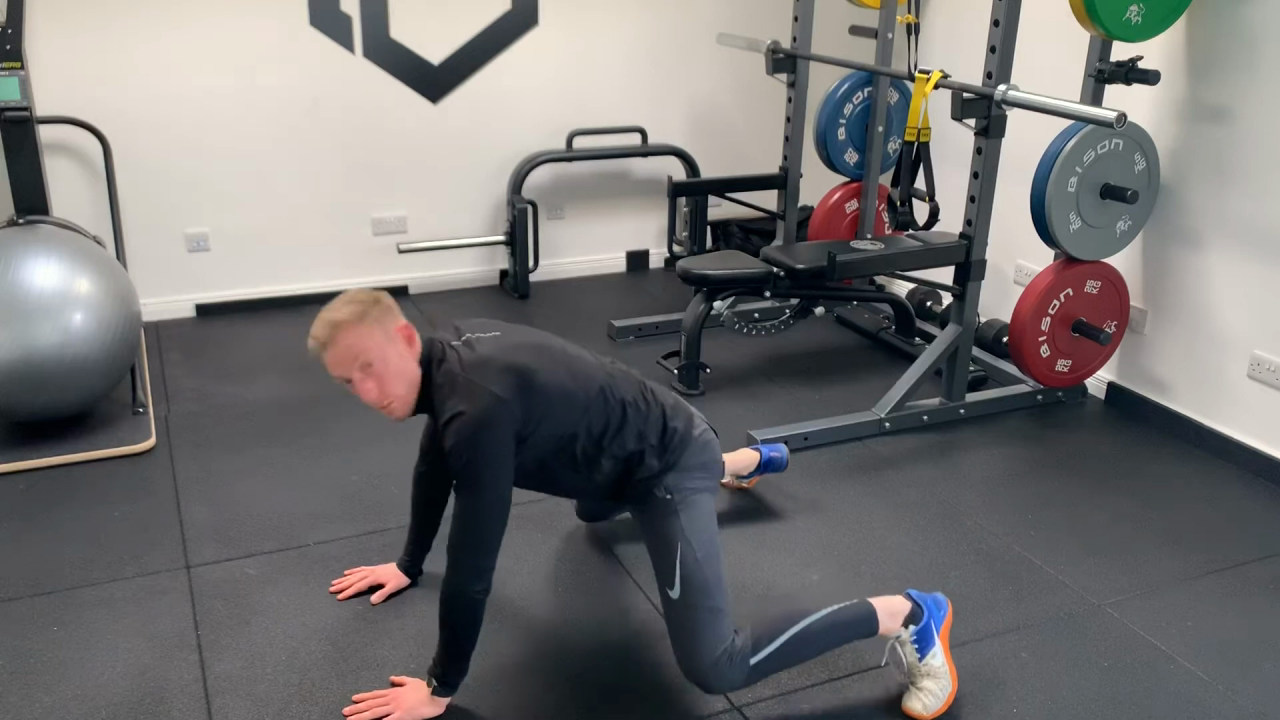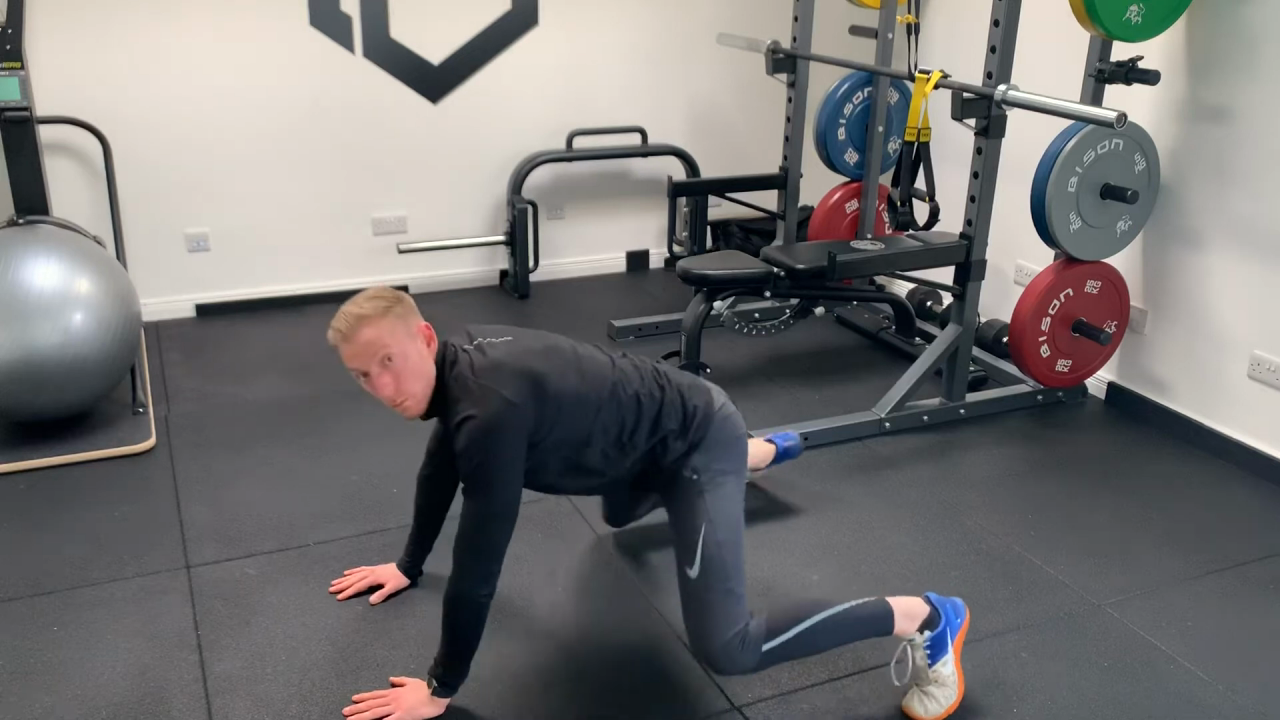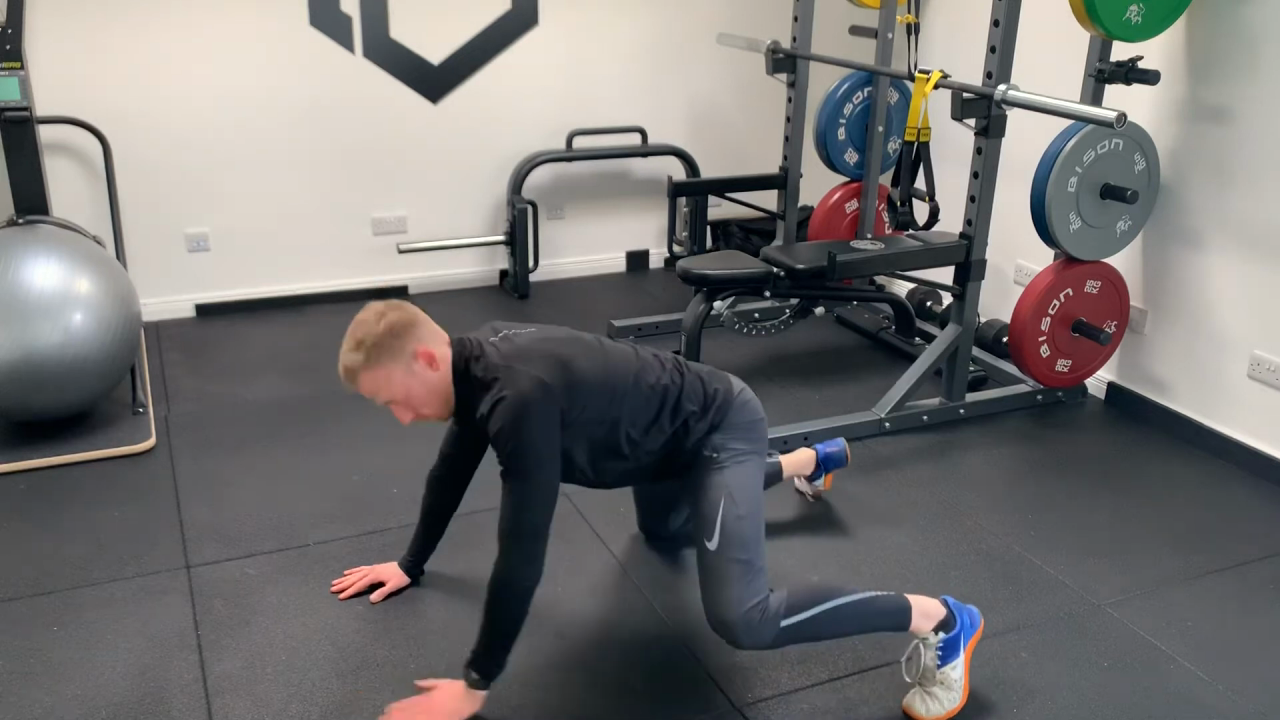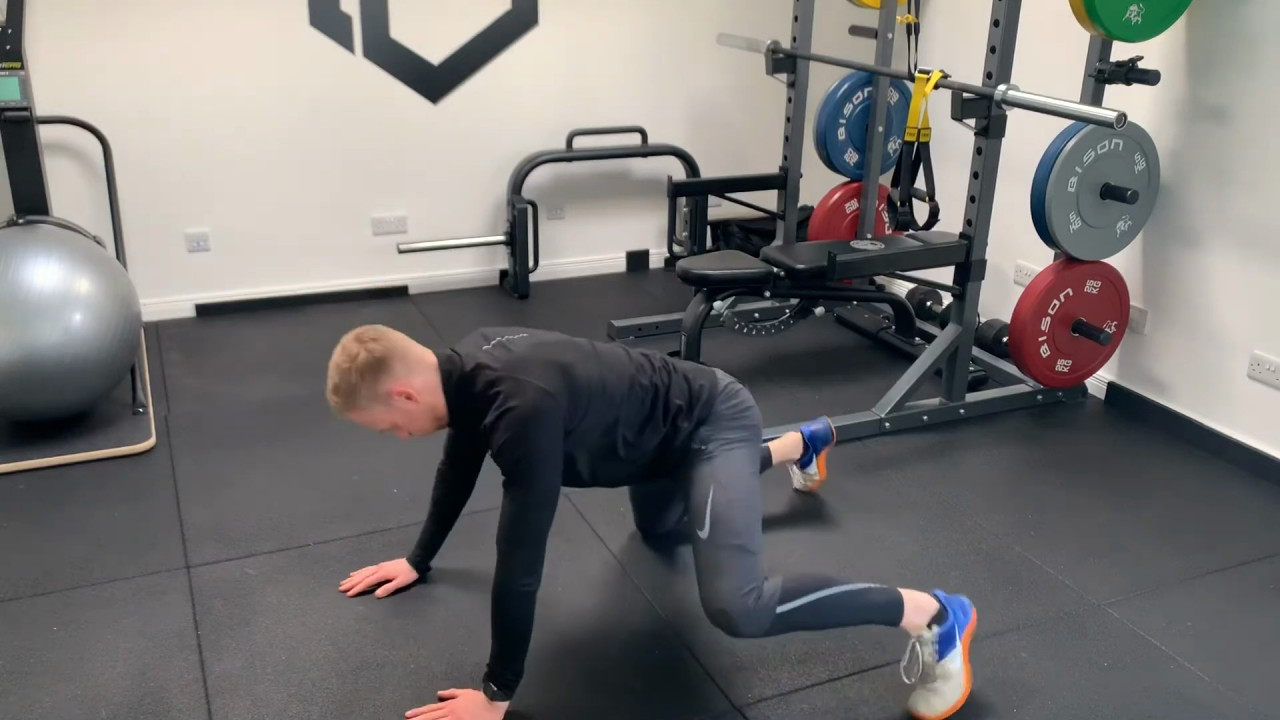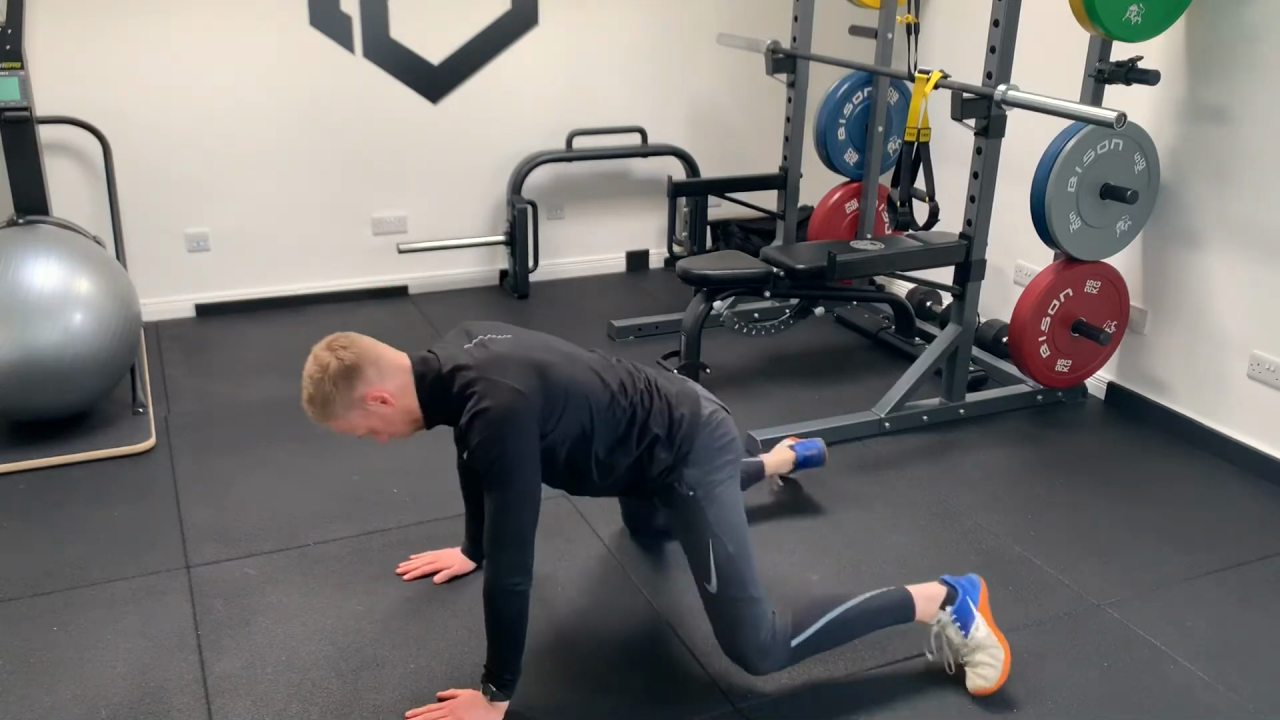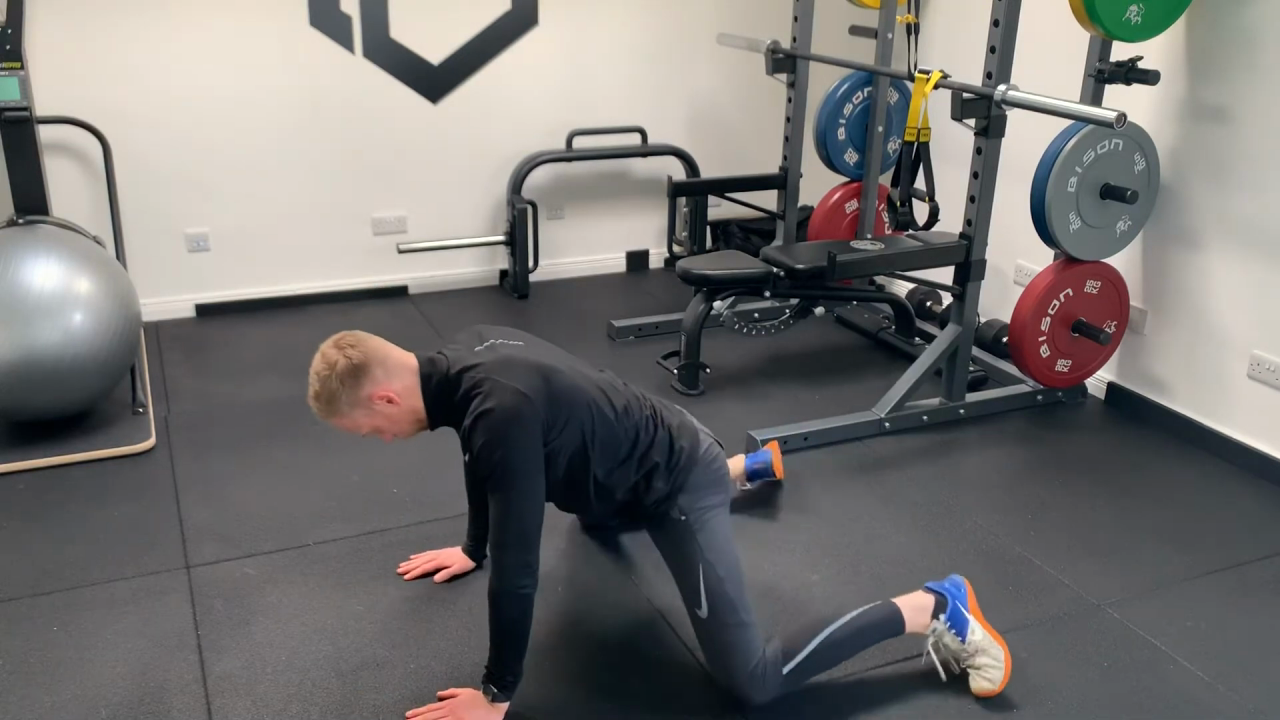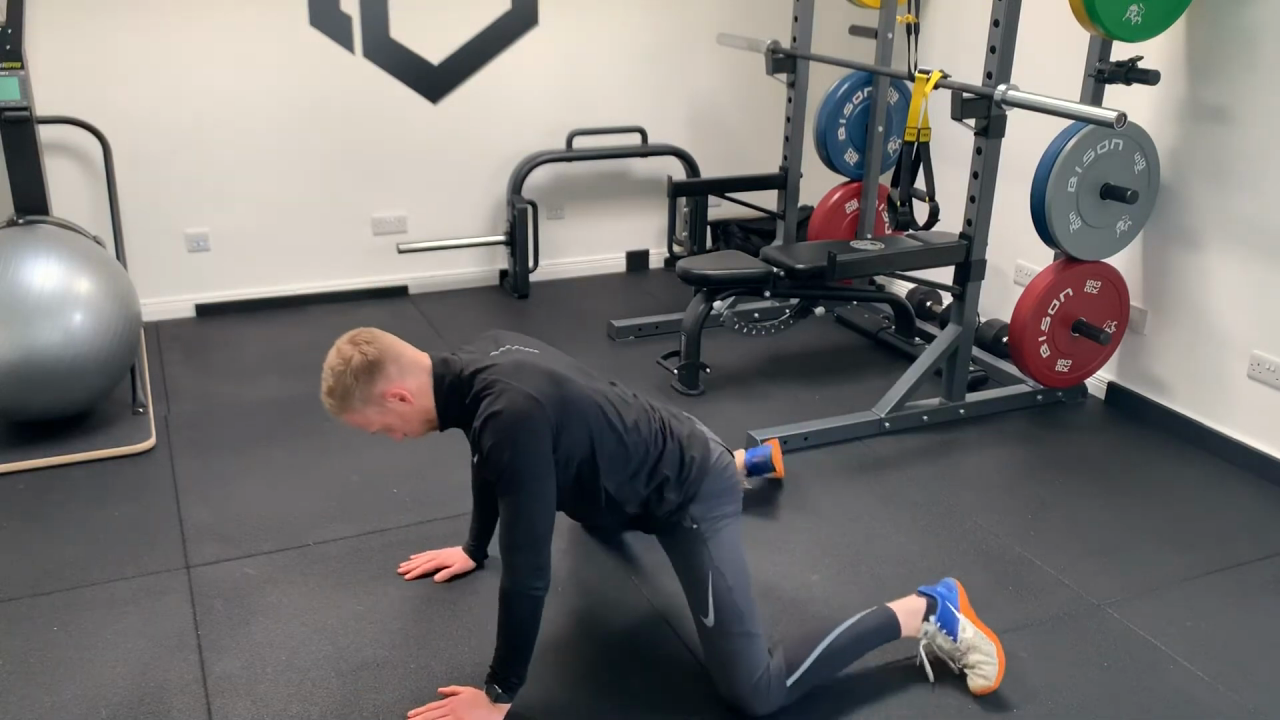
dt=0.3s
person 1, frame 1
left shoulder: (478, 406)
right shoulder: (446, 353)
left elbow: (473, 561)
right elbow: (434, 469)
right wrist: (407, 565)
left hip: (669, 464)
right hip: (634, 445)
left knee: (714, 666)
right knee: (594, 512)
left ankle: (907, 615)
right ankle: (747, 461)
person 1, frame 2
left shoulder: (490, 410)
right shoulder: (459, 362)
left elbow: (478, 566)
right elbow: (439, 471)
right wrist: (407, 566)
left hip: (697, 443)
right hip: (655, 426)
left knee: (726, 648)
right knee: (618, 515)
left ankle: (924, 618)
right ankle: (763, 450)
person 1, frame 3
left shoulder: (520, 395)
right shoulder: (477, 360)
left elbow: (522, 554)
right elbow: (453, 467)
right wrist: (410, 564)
left hip: (720, 425)
right hip: (673, 425)
left knee: (742, 617)
right knee: (661, 533)
left ankle: (939, 620)
right ankle: (810, 462)
person 1, frame 4
left shoulder: (523, 406)
right shoulder: (466, 366)
left elbow: (521, 561)
right elbow: (459, 464)
right wrist: (416, 561)
left hip: (711, 420)
right hip: (668, 422)
left knee: (736, 604)
right knee: (657, 527)
left ankle: (931, 615)
right ankle: (798, 445)
person 1, frame 5
left shoulder: (496, 407)
right shoulder: (453, 357)
left elbow: (513, 563)
right elbow: (474, 460)
right wrist: (469, 548)
left hip: (685, 445)
right hip: (654, 427)
left knee: (759, 648)
right knee: (647, 527)
left ankle: (946, 600)
right ankle: (781, 458)
person 1, frame 6
left shoulder: (500, 410)
right shoulder: (464, 358)
left elbow: (518, 567)
right elbow: (482, 464)
right wrist: (471, 548)
left hip: (678, 483)
right hip: (642, 454)
right knee: (595, 517)
left ankle: (936, 607)
right ankle: (744, 469)
person 1, frame 7
left shoulder: (510, 413)
right shoulder: (477, 360)
left elbow: (529, 571)
right elbow: (487, 462)
right wrist: (473, 548)
left hip: (690, 494)
right hip: (655, 459)
right knee: (593, 514)
left ankle: (927, 613)
right ankle: (744, 462)
